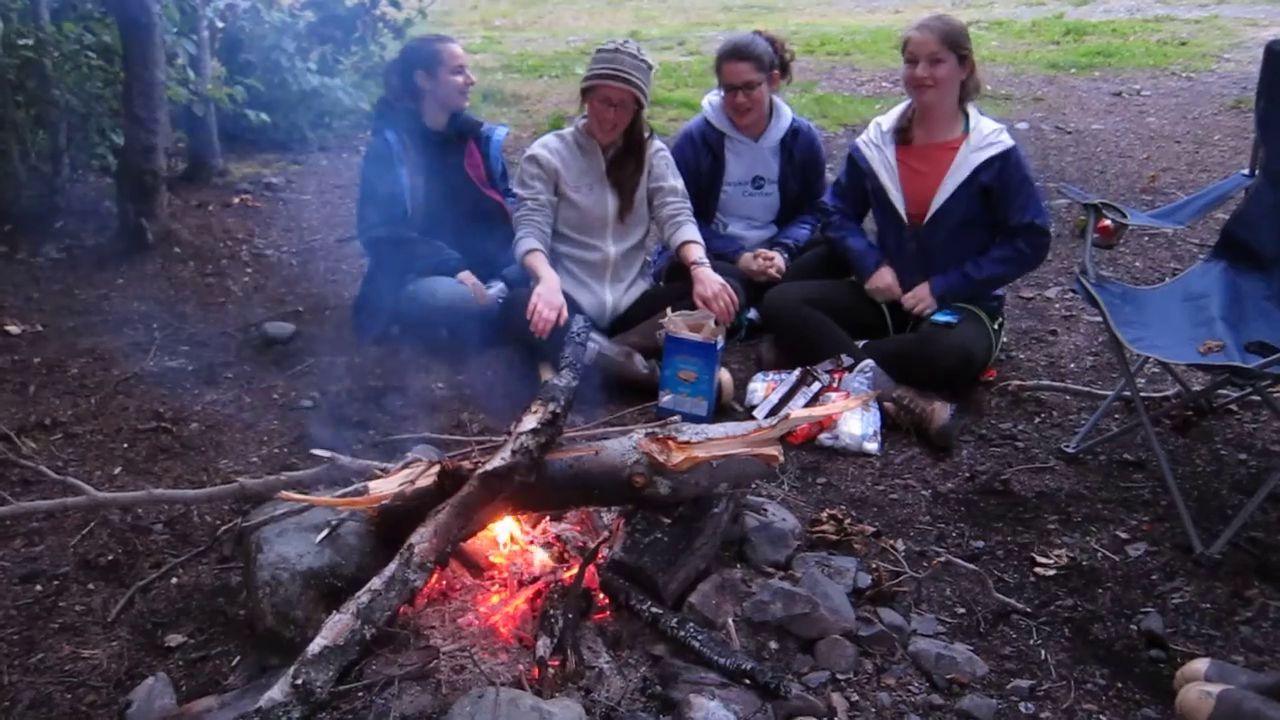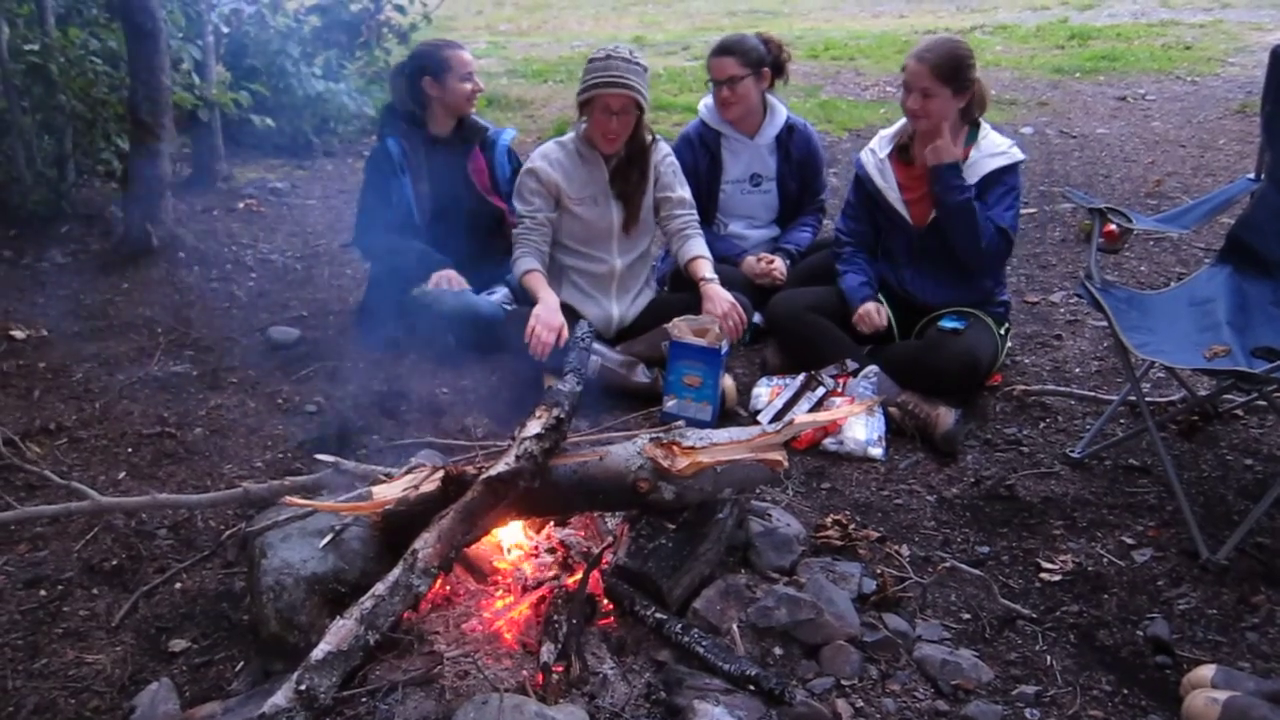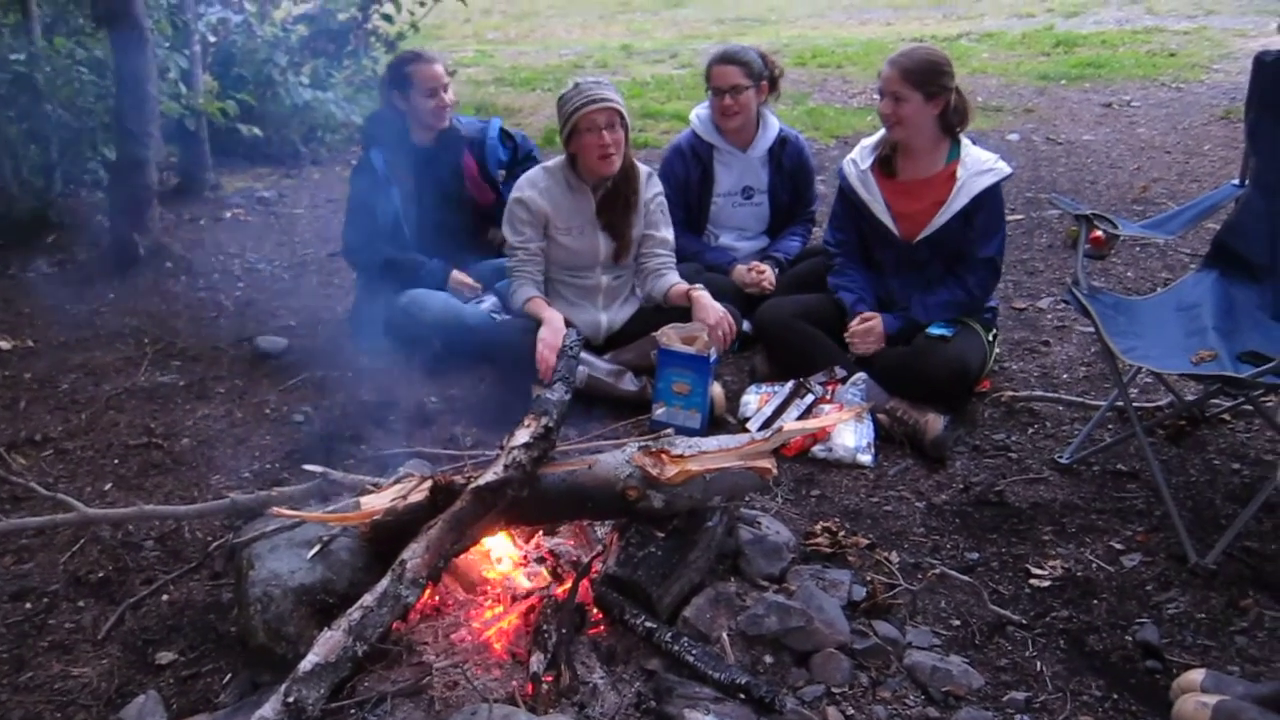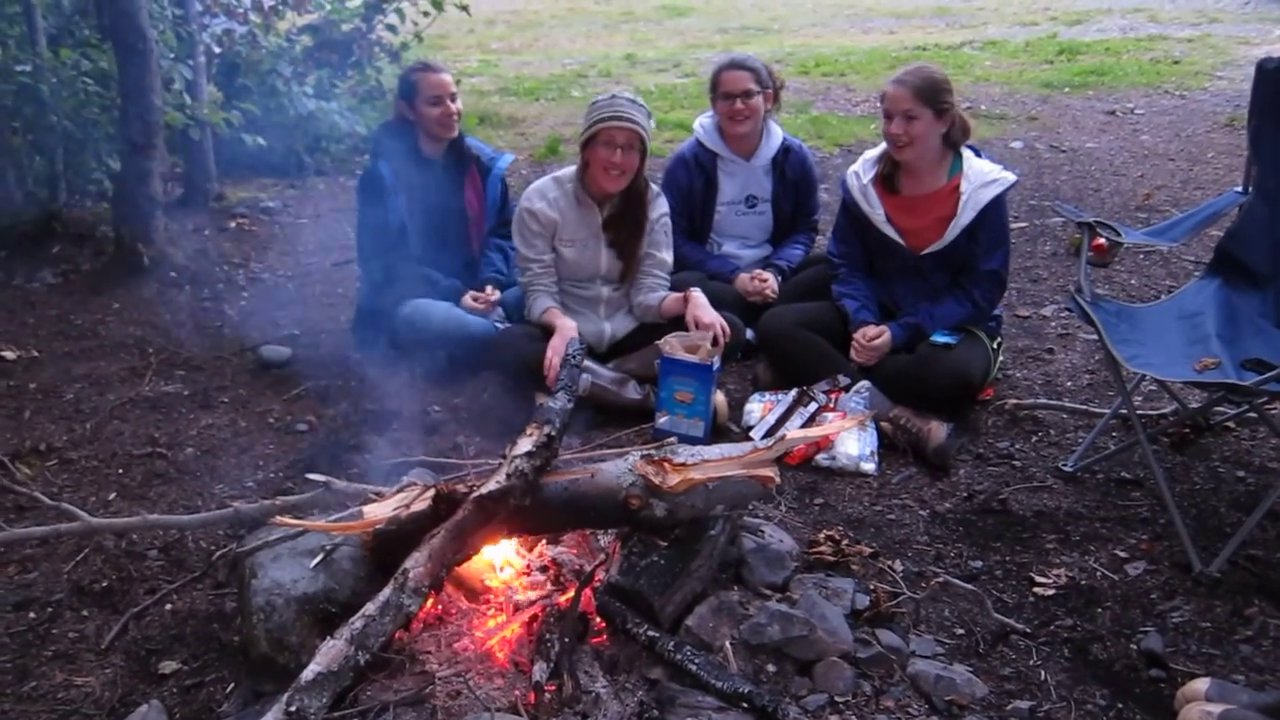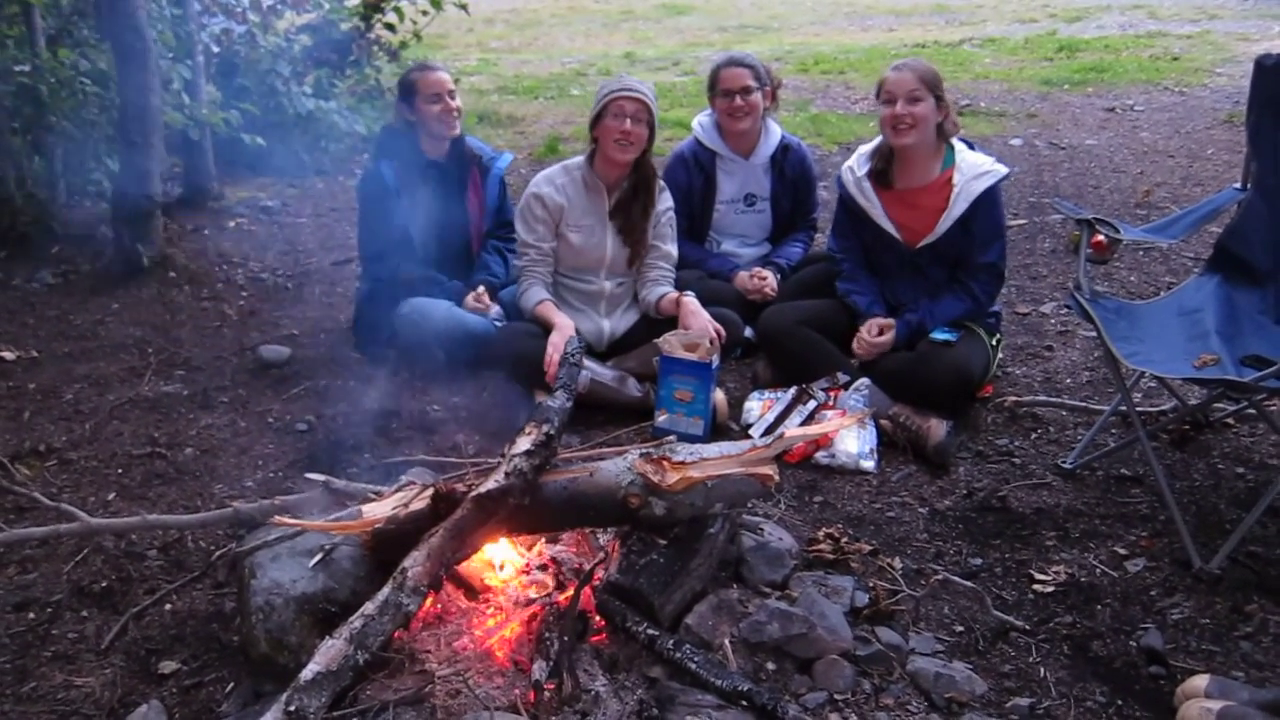
dt=0.7s
person 1, frame 1
left shoulder: (992, 152)
right shoulder: (877, 142)
left elbow: (1029, 242)
right elbow: (839, 214)
left wrist: (944, 288)
right wrist: (868, 264)
left hip: (960, 303)
right hip: (887, 295)
left knee: (953, 356)
right knee: (781, 304)
left ankle: (836, 358)
right ankle: (895, 395)
person 1, frame 2
left shoulder: (996, 162)
right shoulder: (880, 156)
left elbow: (986, 254)
right elbow: (853, 242)
left wrist: (949, 176)
right wrist: (862, 297)
left hip: (965, 309)
right hip: (890, 299)
left knee: (959, 360)
right knee: (785, 310)
left ankle: (838, 363)
right ankle: (902, 398)
person 1, frame 3
left shoulder: (977, 179)
right shoulder: (861, 167)
left elbow: (975, 279)
right elbow: (843, 254)
left wrist: (896, 325)
right wrist: (860, 313)
left hip: (949, 316)
right hip: (873, 308)
left knee: (949, 369)
right knee: (773, 318)
left ankle: (825, 371)
right ankle: (890, 407)
person 1, frame 4
left shoulder: (981, 189)
right shoulder: (864, 179)
left elbow: (981, 289)
right elbow: (848, 265)
left wrist: (902, 334)
right wrist: (862, 322)
left hip: (954, 324)
right hip: (877, 315)
left knee: (952, 375)
right knee: (776, 327)
left ankle: (829, 377)
right ankle: (895, 414)
person 1, frame 5
left shoulder: (975, 182)
right shoulder: (859, 175)
left elbow: (981, 282)
right elbow: (849, 260)
left wrist: (905, 329)
right wrist: (870, 316)
left hip: (954, 319)
right hip: (879, 312)
left knee: (951, 372)
right knee: (776, 325)
left ankle: (822, 374)
right ankle: (894, 412)
person 2, frame 1
left shoulder: (651, 153)
right shoulder: (547, 154)
left elbow: (677, 217)
right elbow: (530, 231)
left wrist: (700, 266)
right wrist: (548, 280)
left hip: (632, 302)
right hip: (571, 304)
left knee: (725, 295)
right knee: (520, 308)
right ankle: (654, 369)
person 2, frame 2
left shoulder: (656, 156)
right shoulder: (548, 164)
left elbow: (684, 228)
right elbow: (528, 248)
left wrist: (709, 283)
right wrist: (547, 300)
left hip: (639, 309)
right hip: (573, 313)
left knee: (735, 310)
right knee: (521, 329)
right ankle: (651, 377)
person 2, frame 3
left shoulder: (645, 183)
right shoulder: (534, 190)
left elbow: (657, 271)
right elbow: (524, 280)
left wrist: (695, 294)
right wrist: (549, 317)
left hip: (626, 321)
right hip: (564, 325)
left knee: (722, 321)
left ankle: (589, 373)
right ankle: (637, 385)
person 2, frame 4
left shoulder: (652, 202)
right shoulder: (542, 200)
left elbow: (648, 295)
right elbow: (539, 291)
left wrist: (691, 298)
right wrist: (563, 324)
left hip: (628, 335)
right hip: (567, 333)
left knee: (727, 332)
right knee: (511, 344)
left ankle: (585, 381)
right ankle: (648, 395)
person 2, frame 5
left shoulder: (657, 195)
right shoulder: (549, 188)
left elbow: (655, 281)
right elbow: (533, 282)
left wrist: (684, 302)
right wrist: (560, 323)
left hip: (628, 332)
right hip: (567, 331)
left knee: (725, 326)
right knee: (509, 342)
right ankle: (650, 393)
person 3, frame 1
left shoulder: (478, 136)
right shoulder: (389, 148)
left elbow: (505, 201)
right elbow: (377, 232)
right wrist: (449, 266)
left hip: (488, 263)
right hip: (427, 274)
right knee: (430, 298)
person 3, frame 2
left shoulder: (488, 141)
right shoulder: (392, 155)
right elbow: (372, 235)
right wrist: (431, 266)
left hip: (492, 270)
right hip: (433, 278)
right knee: (439, 303)
person 3, frame 3
left shoulder: (474, 139)
right shoulder: (376, 168)
left elbow: (527, 156)
right elbow: (361, 251)
right wrist: (436, 276)
left hip: (475, 271)
right hip: (410, 287)
right knee: (419, 311)
person 3, frame 4
left shoulder: (482, 162)
right shoulder: (382, 176)
left elbow: (504, 231)
right elbow: (378, 261)
left wrist: (493, 280)
right wrist: (451, 294)
left hip: (478, 289)
right hip: (414, 297)
right knee: (419, 320)
person 3, frame 5
left shoulder: (483, 162)
right shoulder: (383, 177)
left elbow: (503, 233)
right elbow: (382, 261)
left wrist: (485, 285)
right wrist: (454, 295)
left hip: (476, 292)
right hip: (414, 298)
right knee: (419, 320)
person 4, frame 1
left shoulder: (803, 137)
right shoulder: (694, 138)
left elbow: (811, 210)
left wrist: (782, 253)
right wrist: (737, 258)
left hip: (772, 257)
right hip: (713, 258)
right knee: (679, 268)
left ankle: (753, 310)
person 4, frame 2
left shoulder: (799, 136)
right shoulder: (693, 140)
left elbow: (811, 210)
left wrist: (784, 257)
right wrist: (739, 260)
left hip: (777, 258)
right hip: (718, 261)
right knee: (687, 273)
left ankle: (759, 315)
person 4, frame 3
left shoulder: (791, 147)
right shoulder: (684, 152)
left elbow: (801, 220)
right elbow: (673, 231)
left wrist: (773, 265)
right wrist: (729, 268)
left hip: (768, 265)
right hip: (711, 268)
right knee: (681, 278)
left ankle: (750, 319)
person 4, frame 4
left shoulder: (794, 156)
right shoulder: (688, 160)
left elbow: (804, 229)
right elbow: (675, 239)
left wrist: (776, 272)
right wrist: (733, 276)
left hip: (772, 274)
right hip: (715, 277)
right knee: (682, 286)
left ankle: (749, 327)
person 4, frame 5
left shoulder: (793, 154)
right shoulder: (687, 159)
left elbow: (803, 227)
right elbow: (675, 238)
left wrist: (775, 272)
right wrist: (732, 276)
left hip: (771, 273)
right hip: (713, 276)
left knee: (837, 267)
right knee: (682, 285)
left ankle: (754, 326)
